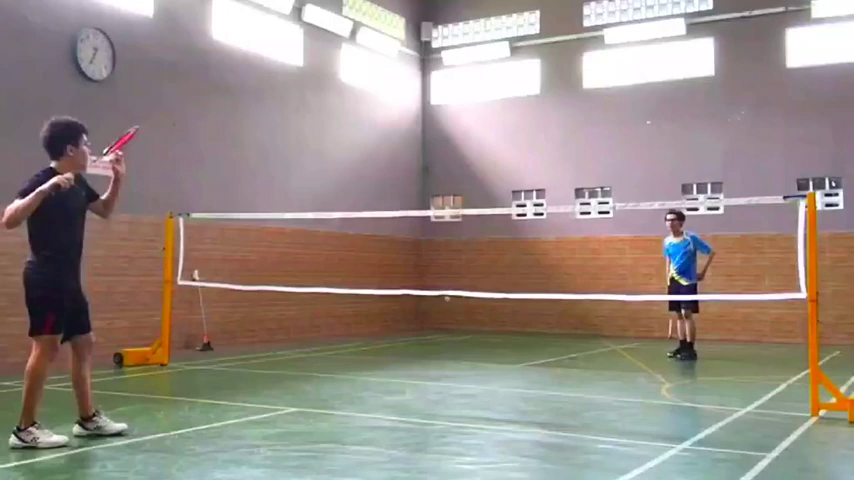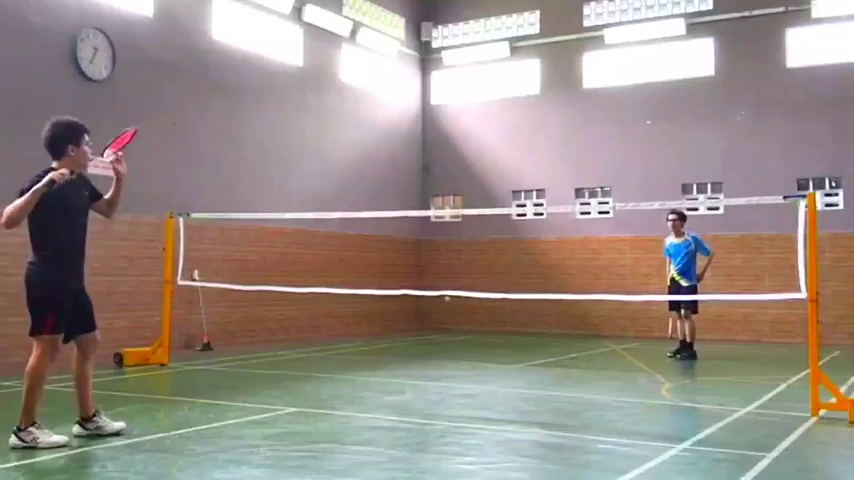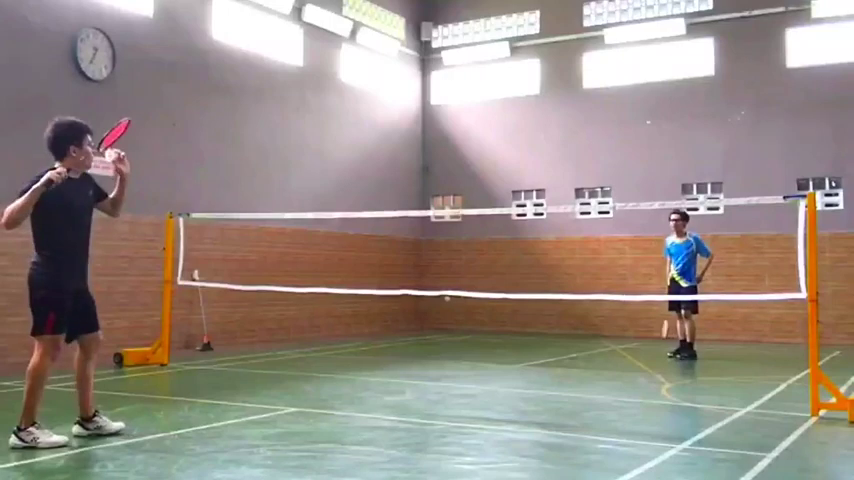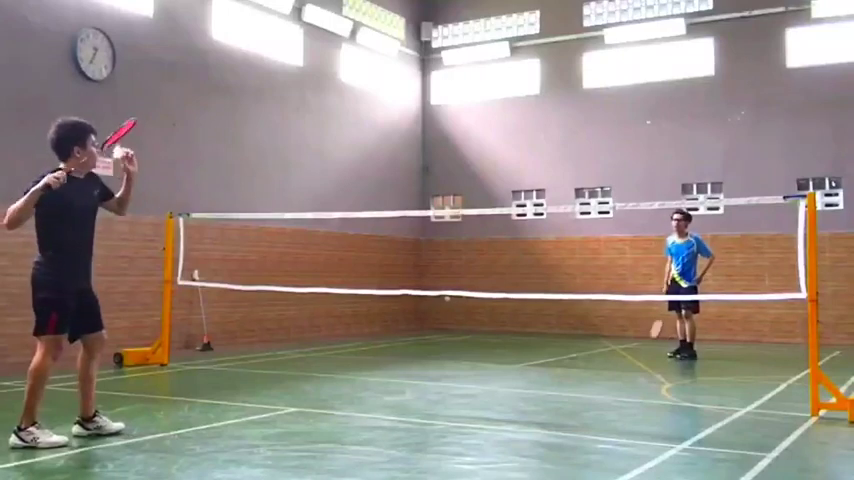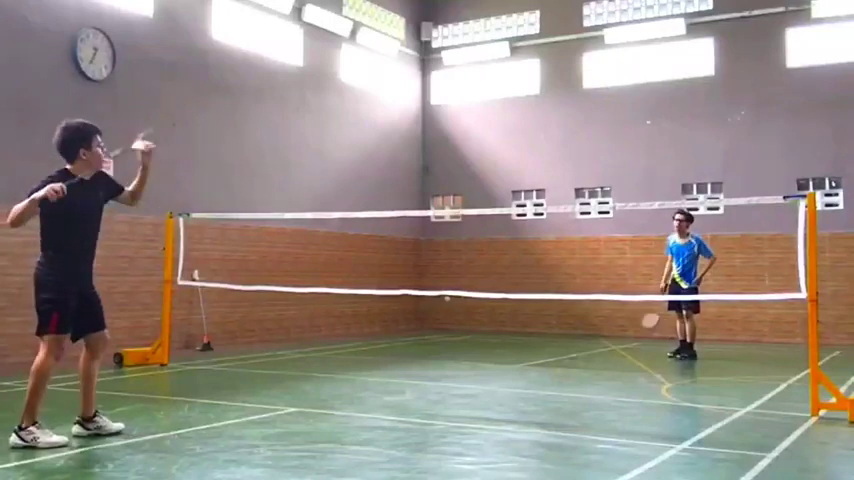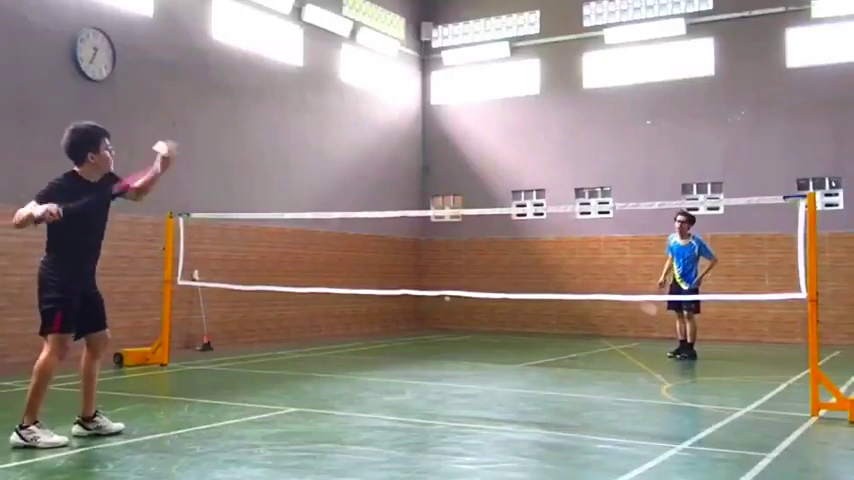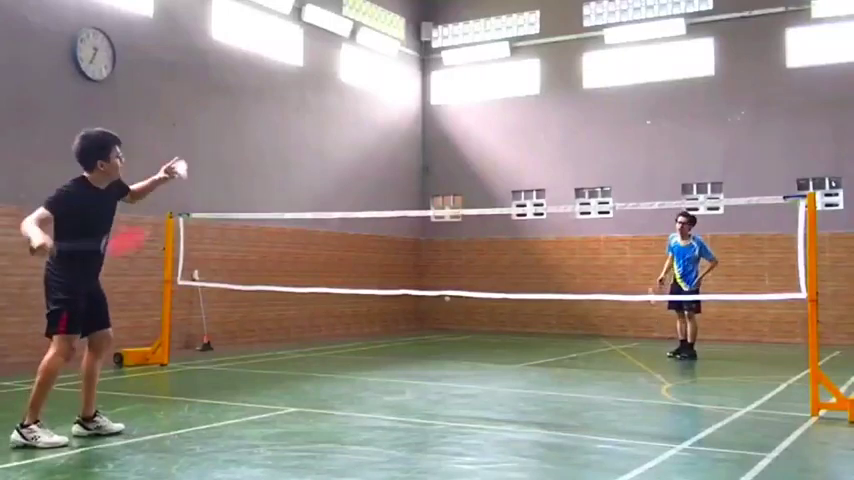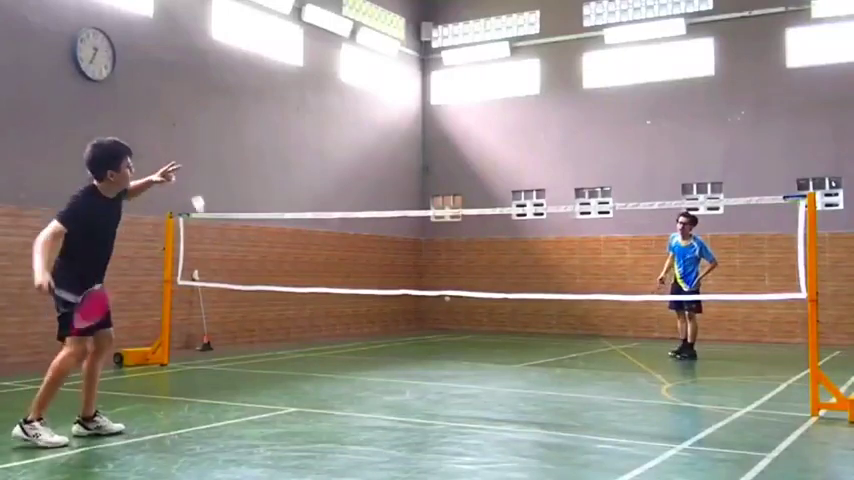
dt=0.1s
person 1, frame 1
left shoulder: (78, 183)
right shoulder: (43, 181)
left elbow: (104, 210)
left wrist: (117, 178)
right wrist: (47, 189)
left hip: (68, 280)
right hip: (45, 279)
left knee: (83, 344)
right knee: (46, 347)
left ankle: (88, 418)
person 1, frame 2
left shoulder: (80, 182)
right shoulder: (43, 181)
left elbow: (108, 210)
left wrist: (119, 178)
right wrist: (43, 186)
left hip: (72, 280)
right hip: (47, 280)
left knee: (89, 342)
right knee: (47, 347)
left ankle: (88, 418)
person 1, frame 3
left shoulder: (85, 182)
right shoulder: (48, 182)
left elbow: (113, 209)
left wrist: (123, 177)
right wrist: (39, 186)
left hip: (76, 280)
right hip: (50, 280)
left knee: (91, 343)
right knee: (48, 348)
left ankle: (88, 417)
person 1, frame 4
left shoulder: (90, 182)
right shoulder: (50, 183)
left elbow: (120, 208)
right elbow: (10, 221)
left wrist: (130, 176)
right wrist: (38, 189)
left hip: (80, 280)
right hip: (53, 279)
left knee: (95, 342)
right knee: (50, 347)
left ankle: (88, 417)
right ankle: (25, 428)
person 1, frame 5
left shoulder: (99, 181)
right shoulder: (55, 184)
left elbow: (131, 199)
right elbow: (14, 219)
left wrist: (143, 168)
right wrist: (38, 198)
left hip: (82, 279)
right hip: (54, 280)
left knee: (98, 341)
right knee: (53, 347)
left ankle: (88, 417)
right ankle: (26, 427)
person 1, frame 6
left shoulder: (107, 181)
right shoulder: (62, 186)
left elbow: (137, 192)
right elbow: (18, 219)
left wrist: (158, 169)
right wrist: (38, 211)
left hip: (85, 279)
right hip: (59, 279)
left knee: (98, 341)
right knee: (56, 346)
left ankle: (88, 417)
right ankle: (27, 426)
person 1, frame 7
left shoulder: (111, 187)
right shoulder: (72, 192)
left elbow: (133, 194)
right elbow: (29, 221)
left wrist: (160, 178)
right wrist: (37, 236)
left hip: (87, 281)
right hip: (64, 280)
left knee: (101, 341)
right knee: (62, 345)
left ankle: (88, 417)
right ankle: (28, 426)
person 1, frame 8
left shoulder: (115, 193)
right shoulder: (83, 202)
left elbow: (131, 191)
right elbow: (48, 236)
left wrist: (153, 180)
right wrist: (41, 271)
left hip: (91, 282)
right hip: (72, 283)
left knee: (103, 341)
right knee: (77, 347)
left ankle: (88, 417)
right ankle: (31, 422)
person 2, frame 1
left shoulder: (691, 238)
right shoulder: (667, 242)
left elbow: (711, 252)
left wrist: (703, 271)
right wrist: (668, 283)
left hip: (688, 282)
right hip: (674, 282)
left knee: (687, 314)
right knee: (678, 315)
left ankle: (690, 349)
right ankle: (682, 346)
person 2, frame 2
left shoulder: (692, 239)
right shoulder: (667, 242)
left elbow: (710, 254)
left wrist: (702, 272)
right wrist: (669, 283)
left hip: (688, 282)
right hip: (674, 282)
left knee: (686, 314)
right knee: (678, 315)
left ankle: (690, 349)
right ankle: (682, 346)
person 2, frame 3
left shoulder: (694, 239)
right shoulder: (668, 241)
left elbow: (710, 256)
left wrist: (701, 274)
right wrist: (668, 283)
left hip: (689, 283)
right hip: (674, 282)
left knee: (687, 314)
right knee: (679, 315)
left ankle: (690, 349)
right ankle: (682, 346)
person 2, frame 4
left shoulder: (695, 240)
right shoulder: (669, 240)
left elbow: (711, 257)
left wrist: (701, 275)
right wrist: (666, 283)
left hip: (689, 283)
right hip: (674, 282)
left knee: (687, 314)
right knee: (679, 315)
left ankle: (690, 349)
right ankle: (682, 346)
person 2, frame 5
left shoulder: (696, 240)
right shoulder: (670, 240)
left elbow: (712, 258)
left wrist: (701, 275)
right wrist: (664, 280)
left hip: (689, 283)
right hip: (675, 282)
left knee: (688, 314)
right knee: (679, 315)
left ankle: (690, 349)
right ankle: (682, 346)
person 2, frame 6
left shoulder: (697, 242)
right shoulder: (671, 239)
left elbow: (713, 259)
left wrist: (701, 276)
right wrist: (663, 277)
left hip: (690, 284)
right hip: (676, 282)
left knee: (688, 315)
right knee: (679, 315)
left ankle: (690, 350)
right ankle: (682, 346)
person 2, frame 7
left shoulder: (697, 243)
right shoulder: (672, 239)
left elbow: (714, 261)
left wrist: (700, 277)
right wrist: (663, 274)
left hip: (691, 284)
right hip: (677, 283)
left knee: (689, 315)
right knee: (679, 314)
left ankle: (690, 349)
right ankle: (682, 346)
person 2, frame 8
left shoulder: (698, 243)
right shoulder: (673, 238)
left elbow: (714, 263)
left wrist: (700, 277)
right wrist: (663, 273)
left hip: (691, 284)
right hip: (677, 282)
left knee: (690, 315)
right knee: (680, 314)
left ankle: (690, 350)
right ankle: (684, 345)
